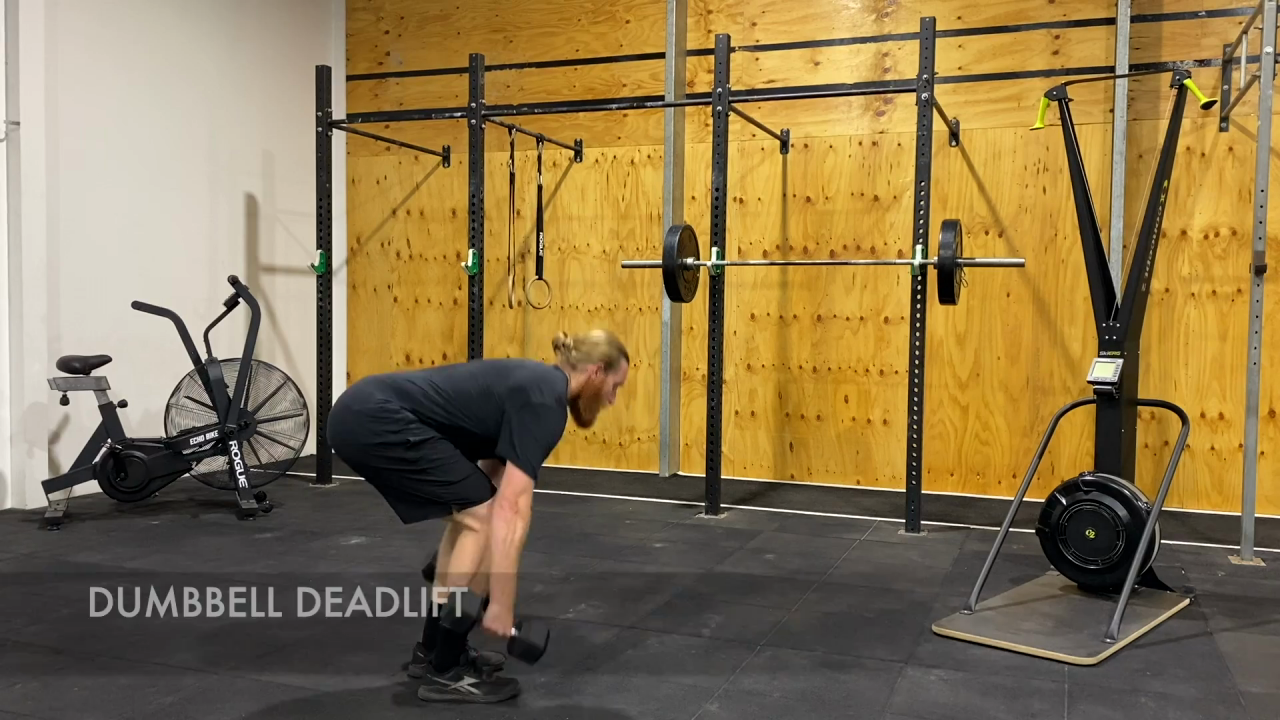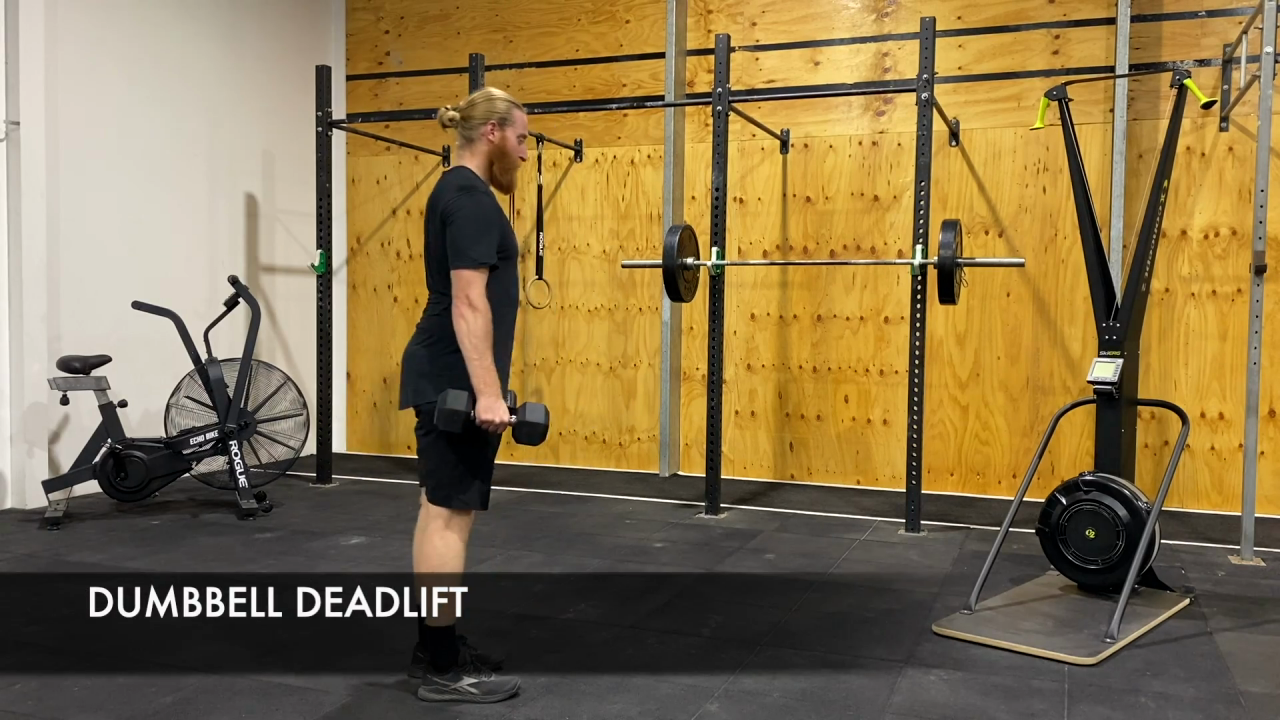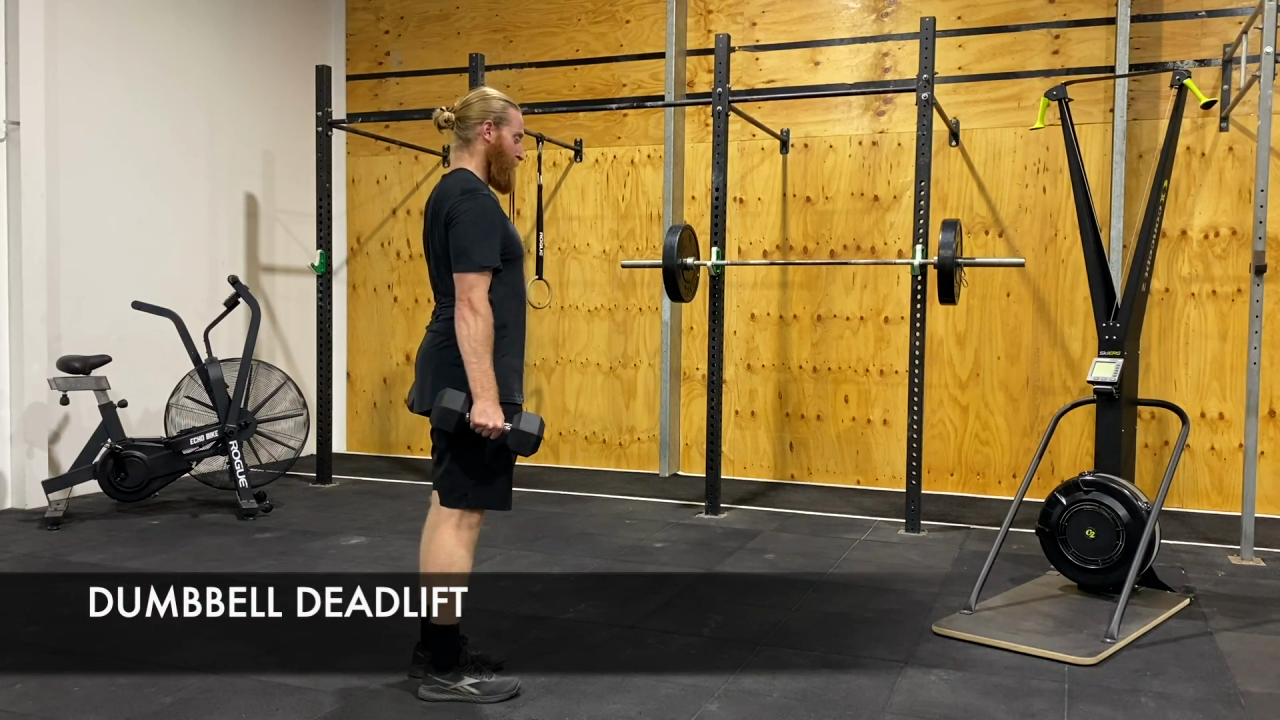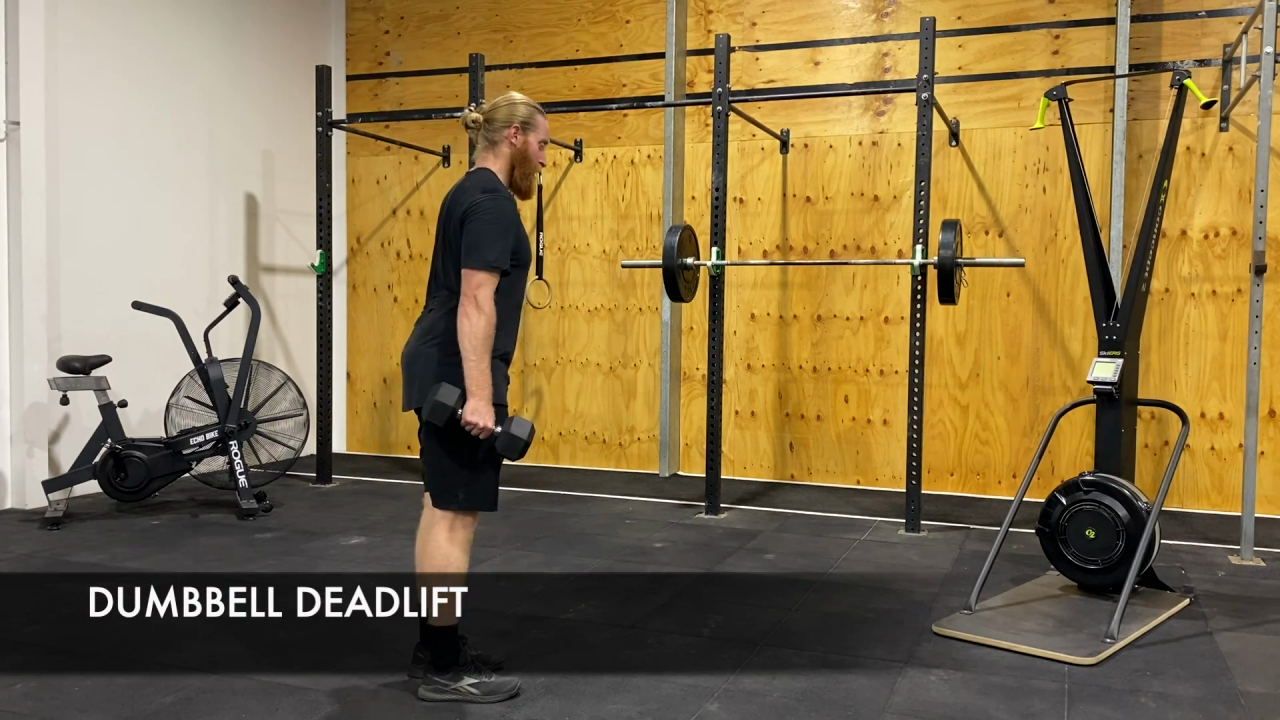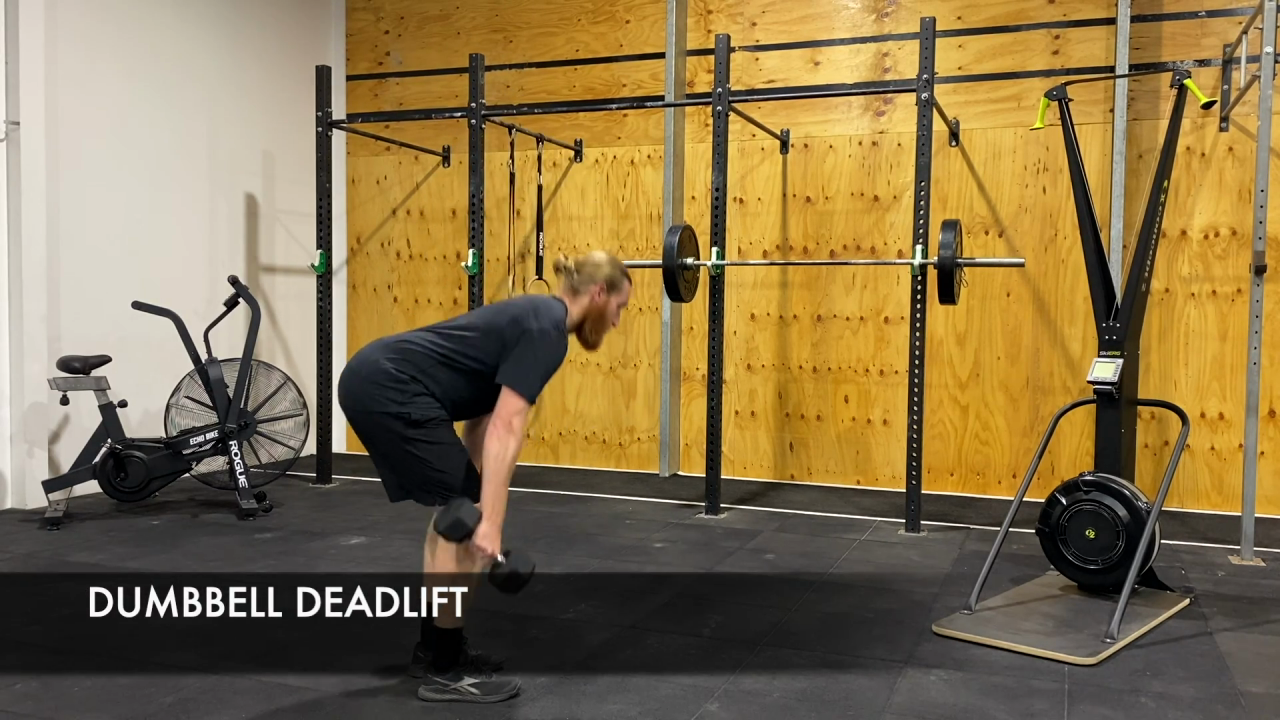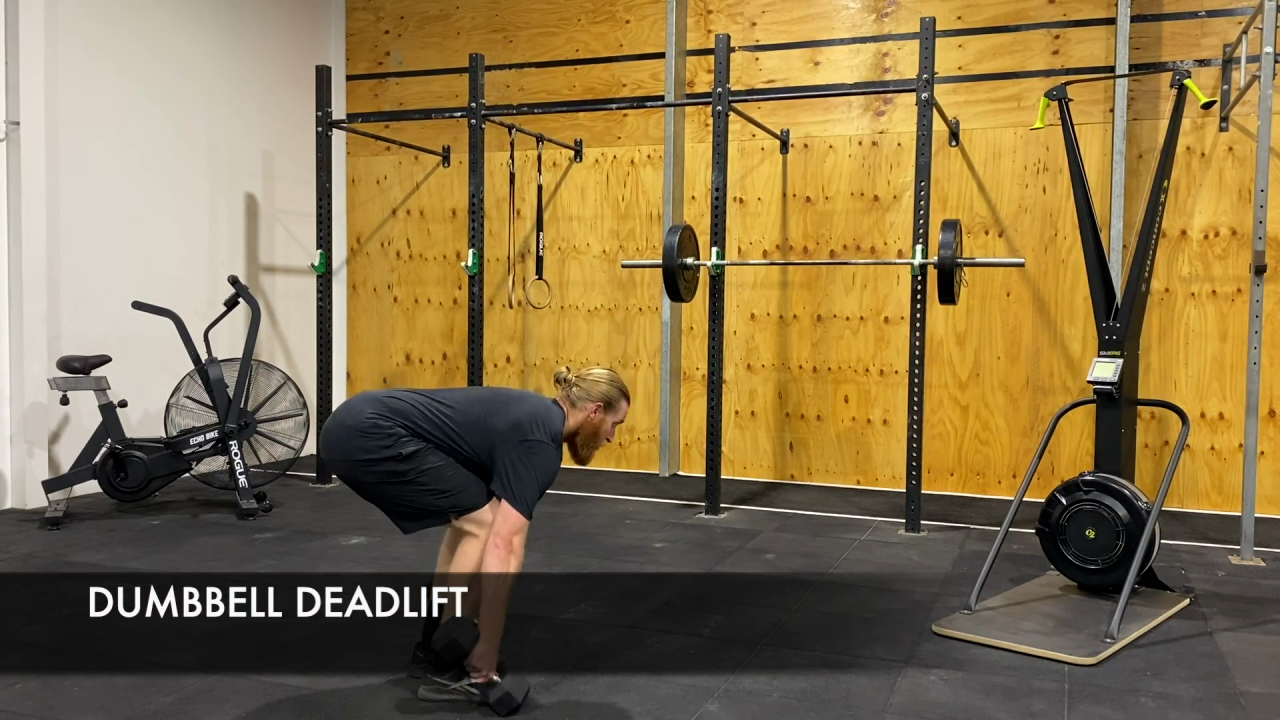
dt=0.7s
person 1, frame 1
left shoulder: (533, 384)
right shoulder: (545, 404)
left elbow: (491, 480)
right elbow: (511, 509)
right wrist: (501, 604)
left hip: (363, 414)
right hip: (377, 423)
left knee: (473, 511)
right knee: (481, 519)
left ankle: (436, 647)
right ankle: (447, 668)
person 1, frame 2
left shoulder: (459, 191)
right shoulder: (471, 198)
right elbow: (470, 303)
right wrist: (490, 393)
left hip: (442, 375)
right hip: (453, 379)
left knee: (444, 509)
right knee: (453, 514)
left ankle: (436, 646)
right ankle: (442, 665)
person 1, frame 3
left shoulder: (452, 194)
right shoulder: (474, 200)
right elbow: (472, 305)
right wrist: (487, 396)
left hip: (455, 376)
right hip: (471, 380)
left knee: (448, 507)
right knee: (462, 513)
left ankle: (437, 647)
right ankle: (445, 666)
person 1, frame 4
left shoulder: (470, 194)
right shoulder: (491, 201)
right elbow: (475, 303)
right wrist: (480, 396)
left hip: (442, 370)
right hip: (459, 377)
left knee: (443, 508)
right knee: (455, 515)
left ankle: (436, 646)
right ankle: (444, 666)
person 1, frame 5
left shoulder: (536, 317)
right shoulder: (545, 334)
left elbow: (486, 412)
right elbow: (505, 429)
left wrist: (465, 478)
right wrist: (489, 525)
left hip: (370, 380)
right hip: (385, 390)
left knee: (454, 505)
left ankle: (436, 646)
right ankle: (444, 668)
person 1, frame 6
left shoulder: (536, 416)
right shoulder: (539, 443)
right elbow: (504, 544)
right wrist: (488, 648)
left hip: (356, 426)
right hip: (368, 437)
left knee: (471, 517)
right knee: (483, 523)
left ankle: (435, 646)
right ankle: (447, 667)
